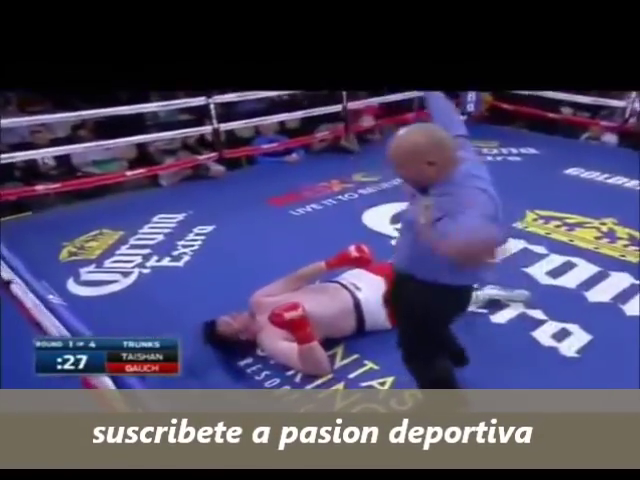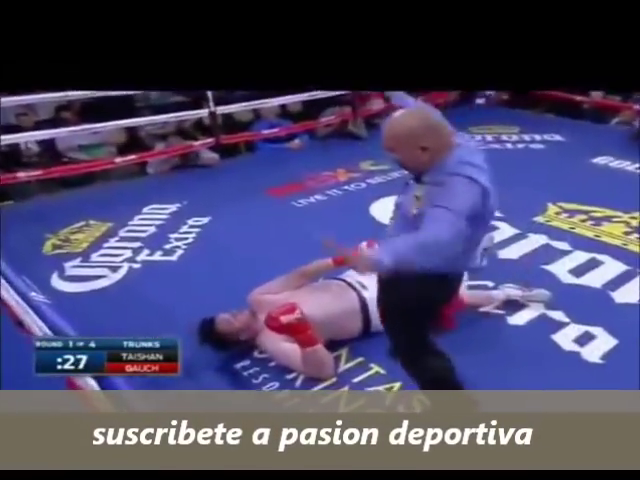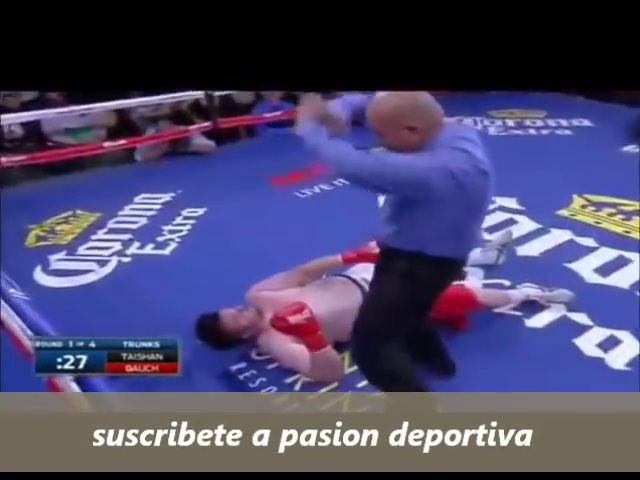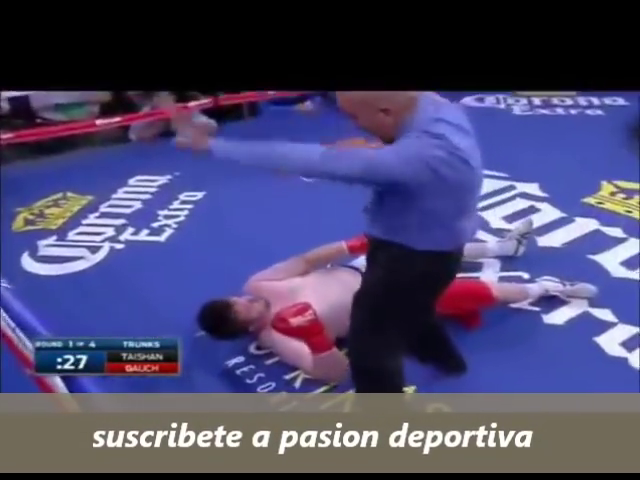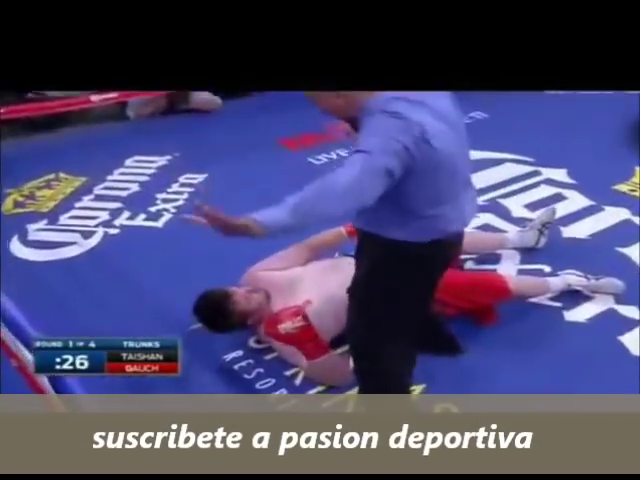
dt=0.2s
person 1, frame 1
left shoulder: (260, 301)
right shoulder: (272, 342)
left elbow: (295, 279)
right elbow: (321, 368)
left wrist: (335, 261)
right wrist: (300, 330)
left hip: (352, 281)
right hip: (372, 311)
right ankle: (489, 294)
person 1, frame 2
left shoulder: (258, 299)
right shoulder: (272, 343)
left elbow: (300, 275)
right elbow: (323, 369)
left wrist: (340, 259)
right wrist: (300, 332)
left hip: (355, 280)
right hip: (376, 312)
right knee: (450, 298)
right ankle: (505, 294)
person 1, frame 3
left shoulder: (258, 296)
right shoulder: (275, 344)
left elbow: (302, 272)
right elbow: (332, 373)
left wrist: (351, 256)
right wrist: (310, 334)
left hip: (358, 277)
right knee: (465, 298)
left ankle: (482, 255)
right ankle: (524, 294)
person 1, frame 4
left shoulder: (257, 285)
right shoulder: (278, 338)
left elbow: (305, 260)
right elbow: (338, 372)
left wrist: (354, 244)
right wrist: (314, 335)
left hip: (363, 270)
right knee: (481, 293)
left ankle: (501, 245)
right ankle: (544, 288)
person 1, frame 5
left shoulder: (258, 276)
right shoulder: (283, 335)
left elbow: (306, 248)
right elbow: (340, 374)
left wrist: (354, 226)
right wrist: (305, 343)
right knee: (497, 286)
left ankle: (522, 237)
right ankle: (565, 282)
person 2, frame 1
left shoulder: (471, 199)
right shoulder: (459, 160)
left elbow: (475, 227)
right elbow: (452, 125)
left wrist: (461, 245)
left hip: (433, 289)
left knee: (421, 353)
right ankle: (451, 354)
person 2, frame 2
left shoulder: (461, 188)
right shoulder: (456, 147)
left elbow: (436, 238)
right elbow: (425, 119)
left wrist: (380, 259)
right wrist: (398, 97)
left hip: (427, 279)
right hip: (410, 274)
left knee: (411, 348)
person 2, frame 3
left shoulder: (446, 168)
right shoulder: (448, 132)
left elbow: (361, 167)
right elbow: (370, 102)
left wrist: (310, 127)
right wrist: (336, 108)
left hip: (422, 263)
right hip: (414, 253)
left knee: (371, 339)
right knee: (404, 313)
right ankle: (435, 359)
person 2, frame 4
left shoulder: (423, 152)
right shoulder: (435, 109)
left elbow: (330, 163)
left hip: (413, 258)
right hip: (430, 249)
left knee: (371, 339)
right knee: (409, 310)
right ankle: (443, 356)
person 2, frame 5
left shoulder: (391, 132)
right shoulder: (420, 97)
left elbow: (345, 187)
left hip: (403, 248)
right hip: (439, 232)
left knee: (373, 335)
right knee: (405, 303)
right ankle: (439, 341)
